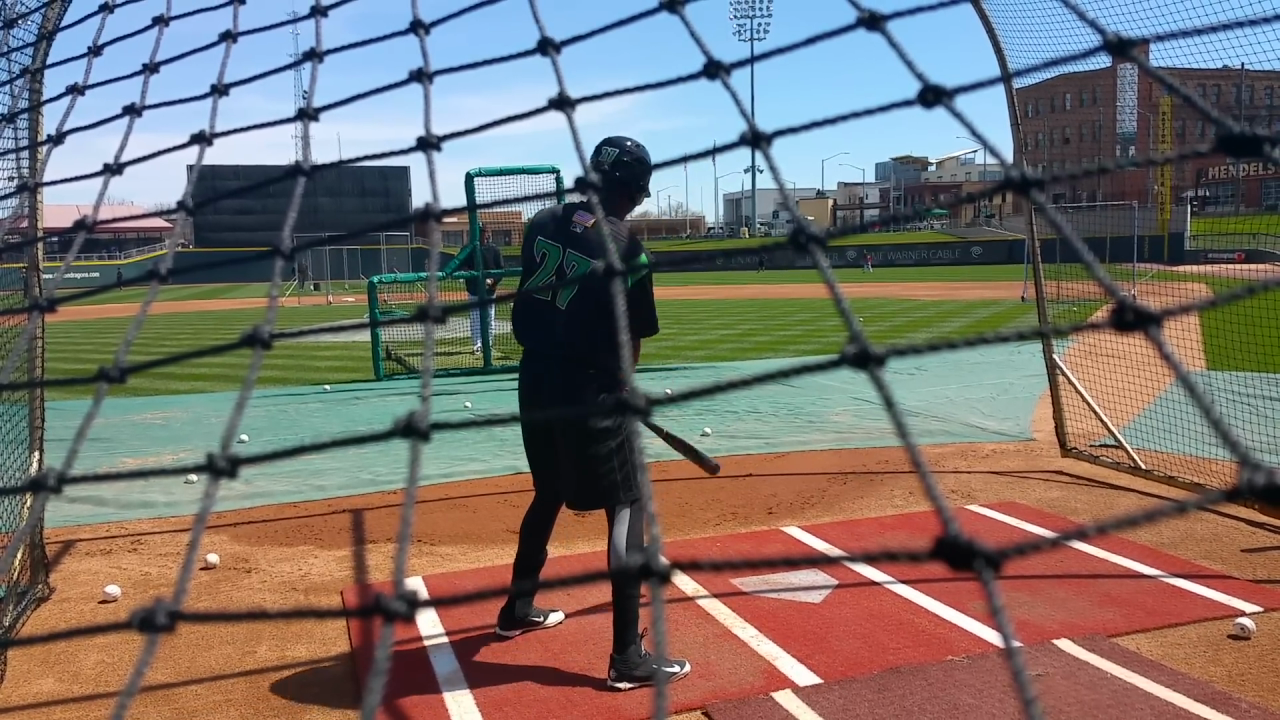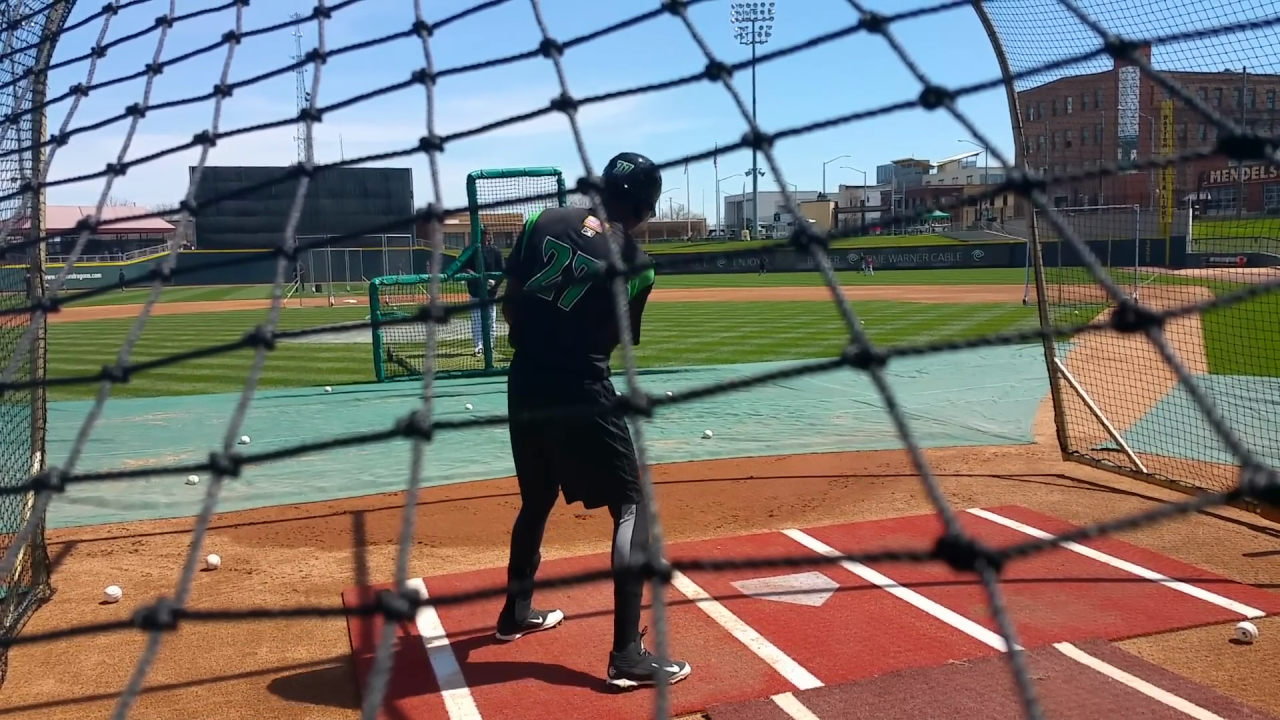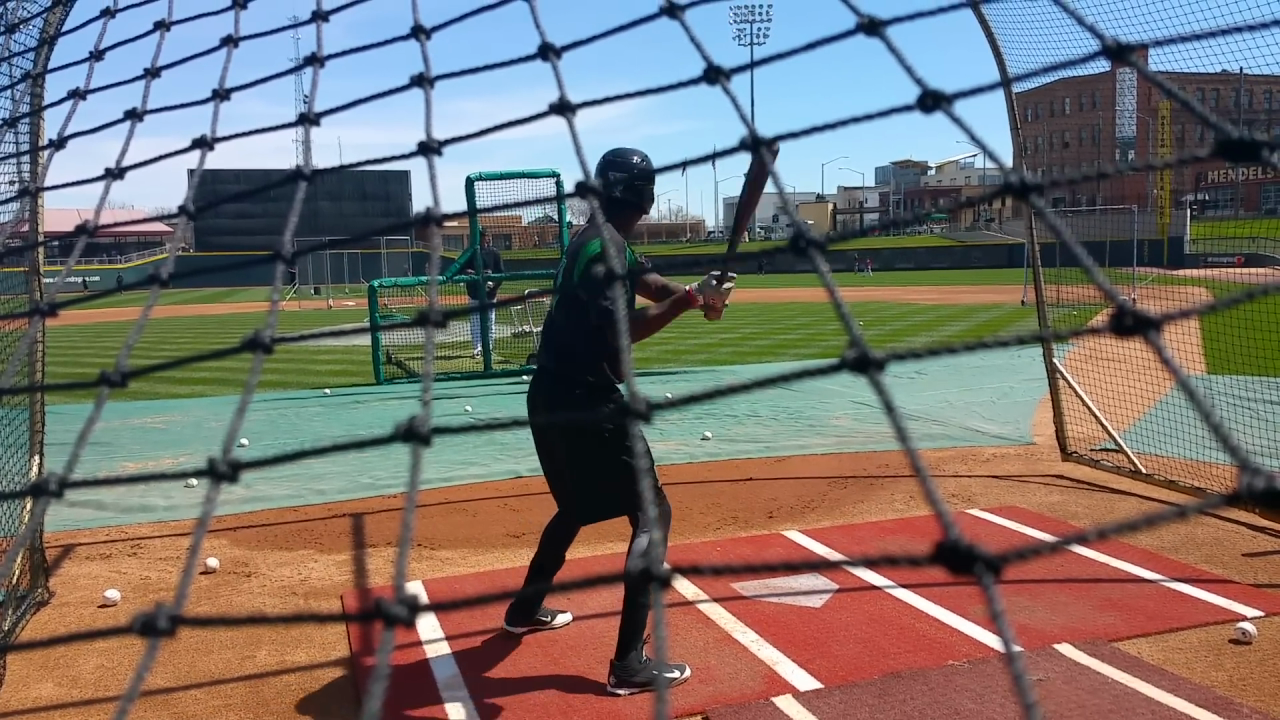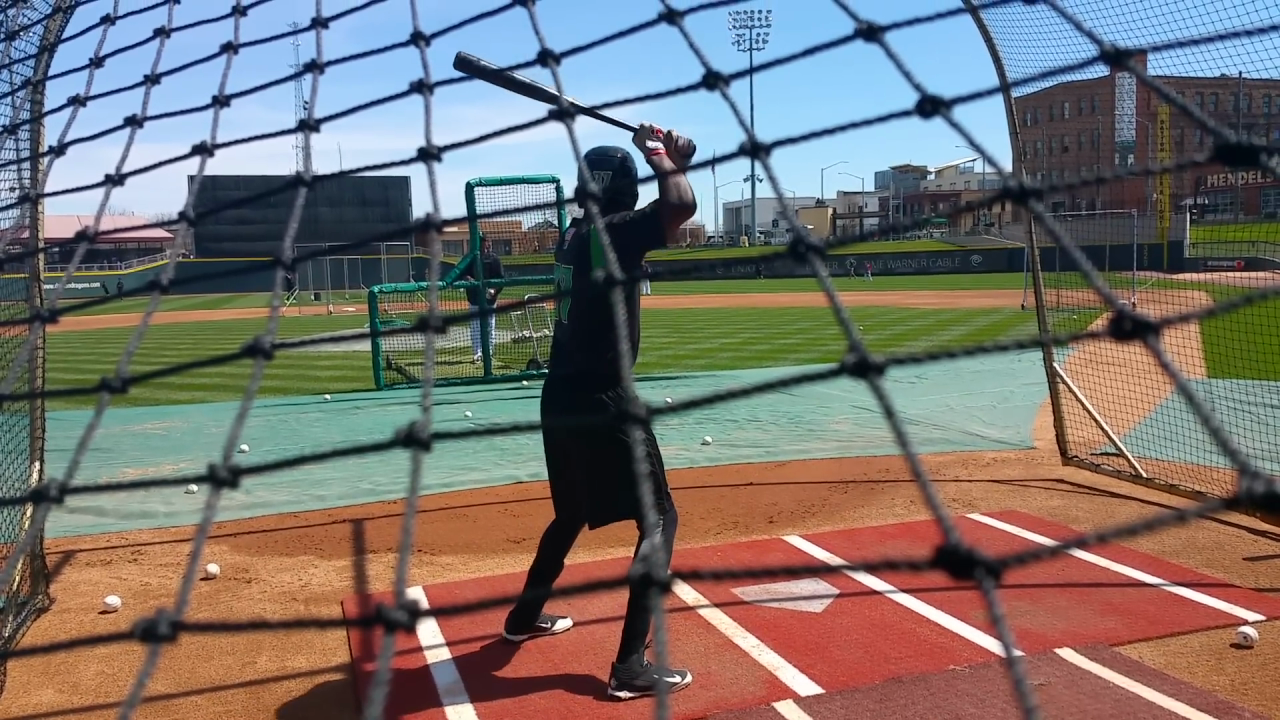
dt=0.5s
person 1, frame 1
left shoulder: (543, 221)
right shoulder: (631, 252)
left elbow: (527, 303)
right elbow: (631, 341)
right wrist: (620, 384)
left hip: (535, 376)
right hip: (590, 385)
left knee: (548, 494)
right knee: (625, 508)
left ankle: (518, 608)
right ankle: (628, 657)
person 1, frame 2
left shoulder: (545, 221)
right shoulder: (636, 264)
left elbow: (510, 303)
right elbow: (618, 339)
left hip: (526, 380)
right hip: (581, 389)
left knee: (537, 499)
right knee: (630, 506)
left ankle: (516, 612)
right ankle: (628, 655)
person 1, frame 3
left shoulder: (599, 239)
right shoulder: (604, 246)
left elbow: (644, 285)
right elbow: (625, 330)
left wrist: (695, 291)
right wrist: (688, 300)
left hip: (550, 394)
right hip: (584, 400)
left knee: (578, 505)
right knee: (652, 515)
left ankle: (527, 606)
right ankle: (629, 663)
person 1, frame 4
left shoulder: (575, 236)
right shoulder: (609, 234)
left elbow: (664, 220)
right elbow: (682, 208)
left wrist: (670, 166)
right wrist: (662, 160)
left hip: (561, 397)
right hip: (601, 403)
left knee: (573, 512)
right knee: (659, 518)
left ankle: (525, 614)
right ankle: (630, 666)
